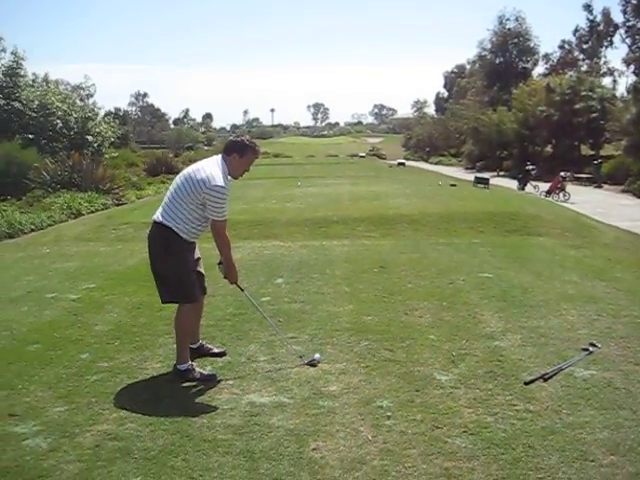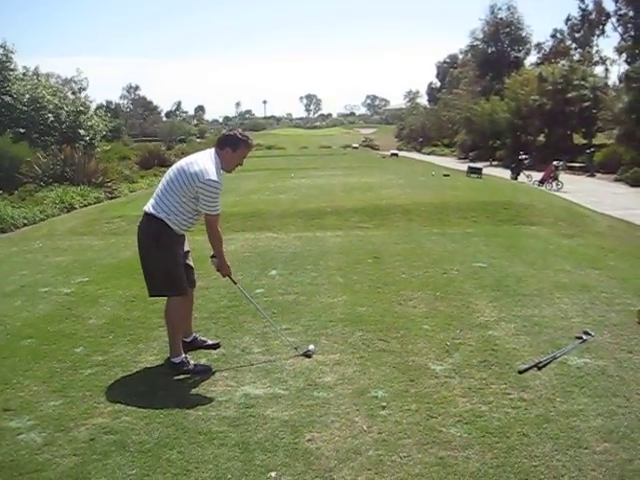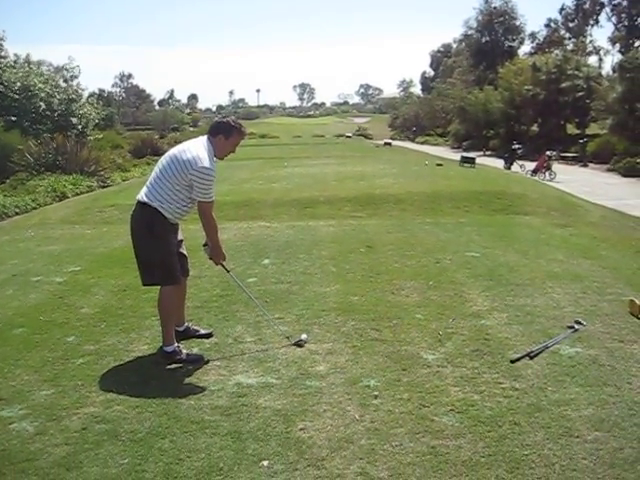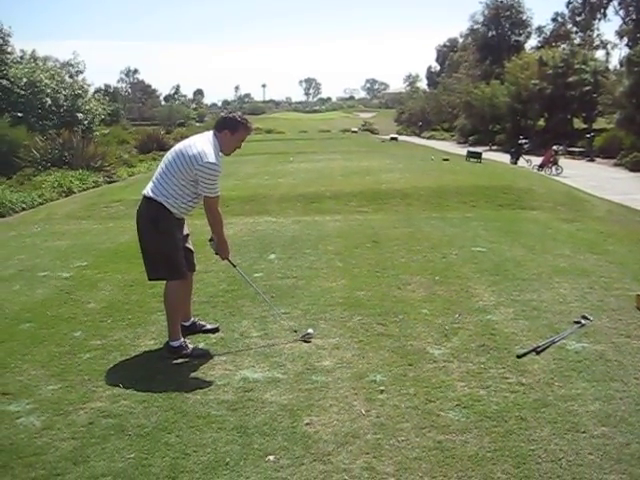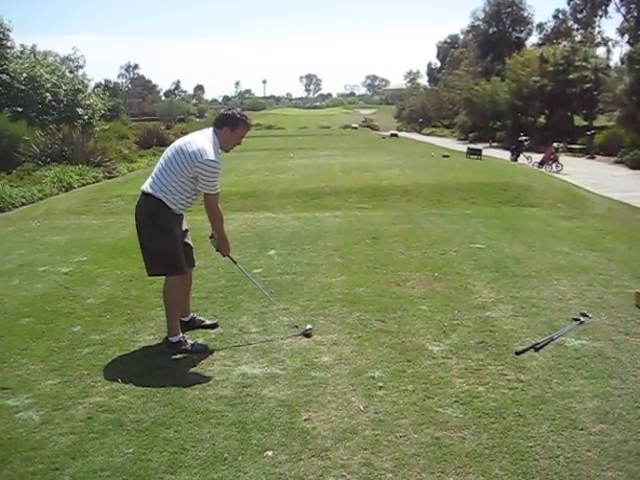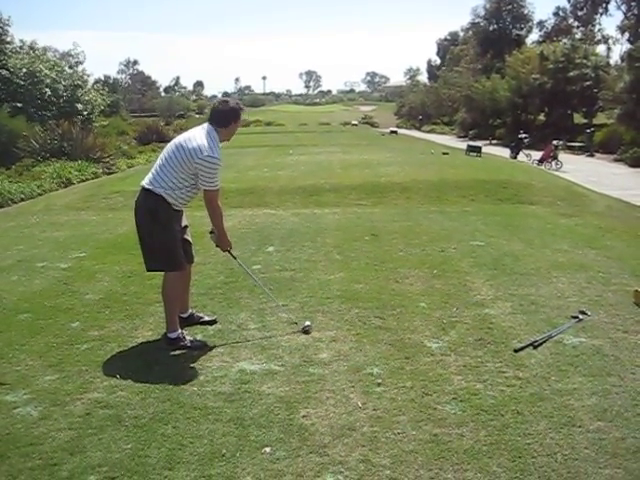
dt=0.5s
person 1, frame 1
left shoulder: (210, 166)
right shoulder: (216, 183)
left elbow: (214, 227)
right elbow: (219, 232)
left wrist: (224, 259)
right wrist: (230, 265)
left hip: (180, 237)
right hip: (169, 239)
left knee: (198, 292)
right knee: (188, 300)
left ankle: (194, 344)
right ankle: (183, 364)
person 1, frame 2
left shoulder: (204, 159)
right shoulder: (210, 178)
left elbow: (209, 223)
right elbow: (212, 227)
left wrist: (217, 254)
right wrist: (222, 260)
left hip: (168, 228)
right hip: (159, 231)
left knee: (187, 285)
right knee: (177, 292)
left ankle: (188, 337)
right ankle: (176, 357)
person 1, frame 3
left shoulder: (196, 147)
right shoulder: (203, 165)
left elbow: (202, 209)
right elbow: (206, 213)
left wrist: (210, 239)
right wrist: (216, 247)
left hip: (162, 217)
right hip: (153, 220)
left knee: (181, 274)
right knee: (170, 281)
left ankle: (180, 326)
right ankle: (169, 346)
person 1, frame 4
left shoulder: (202, 142)
right shoulder: (209, 160)
left elbow: (208, 205)
right elbow: (212, 208)
left wrist: (215, 235)
right wrist: (221, 241)
left hip: (167, 212)
right hip: (159, 215)
left knee: (187, 269)
right knee: (176, 276)
left ankle: (186, 321)
right ankle: (175, 342)
person 1, frame 5
left shoulder: (202, 138)
right shoulder: (208, 158)
left elbow: (210, 202)
right elbow: (212, 206)
left wrist: (216, 232)
right wrist: (222, 239)
left hip: (167, 208)
right hip: (157, 210)
left knee: (186, 264)
right knee: (175, 271)
left ankle: (185, 317)
right ankle: (174, 337)
person 1, frame 6
left shoulder: (200, 134)
right shoulder: (208, 154)
left elbow: (210, 198)
right elbow: (212, 202)
left wrist: (216, 228)
right wrist: (221, 235)
left hip: (166, 204)
right hip: (157, 207)
left knee: (185, 261)
right knee: (174, 267)
left ankle: (184, 313)
right ankle: (173, 333)
